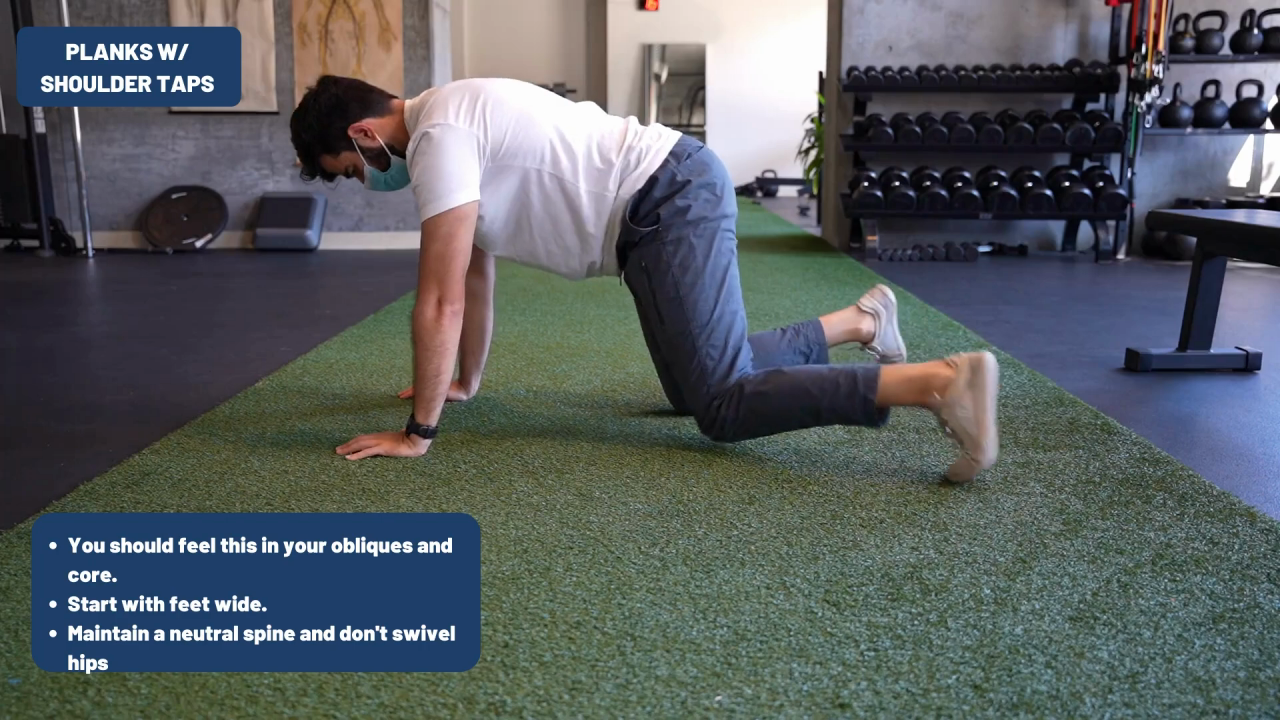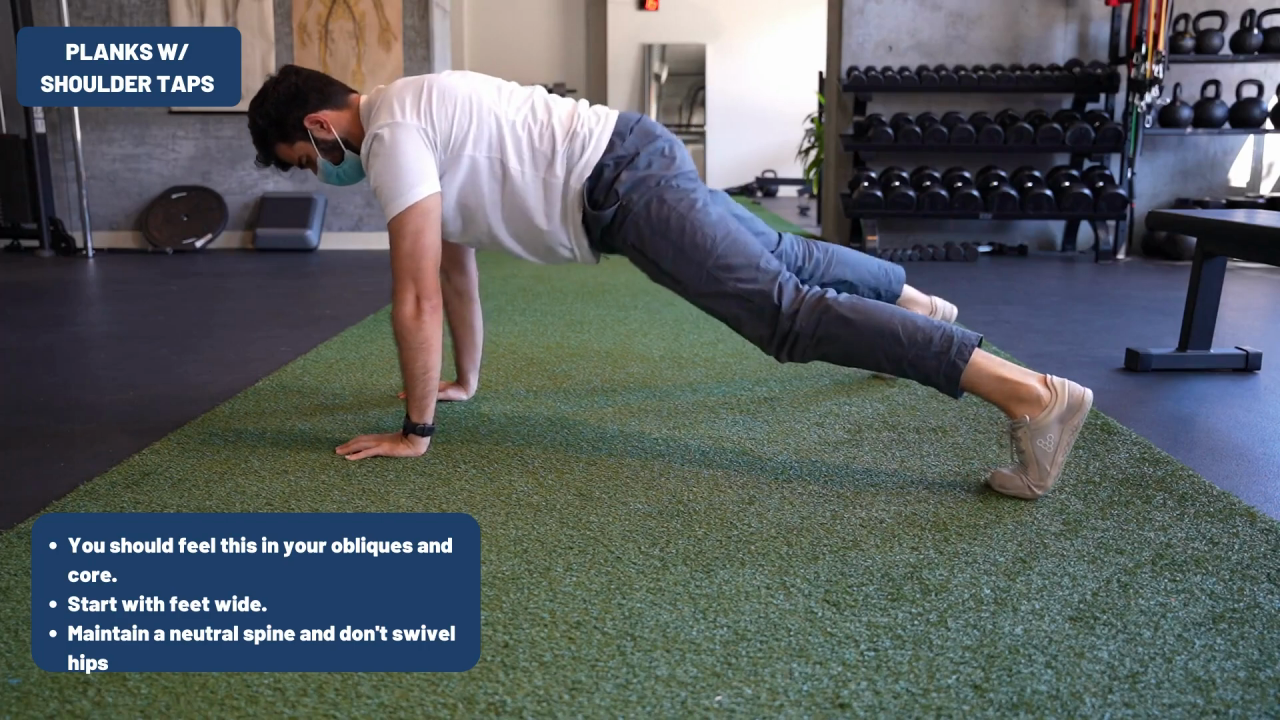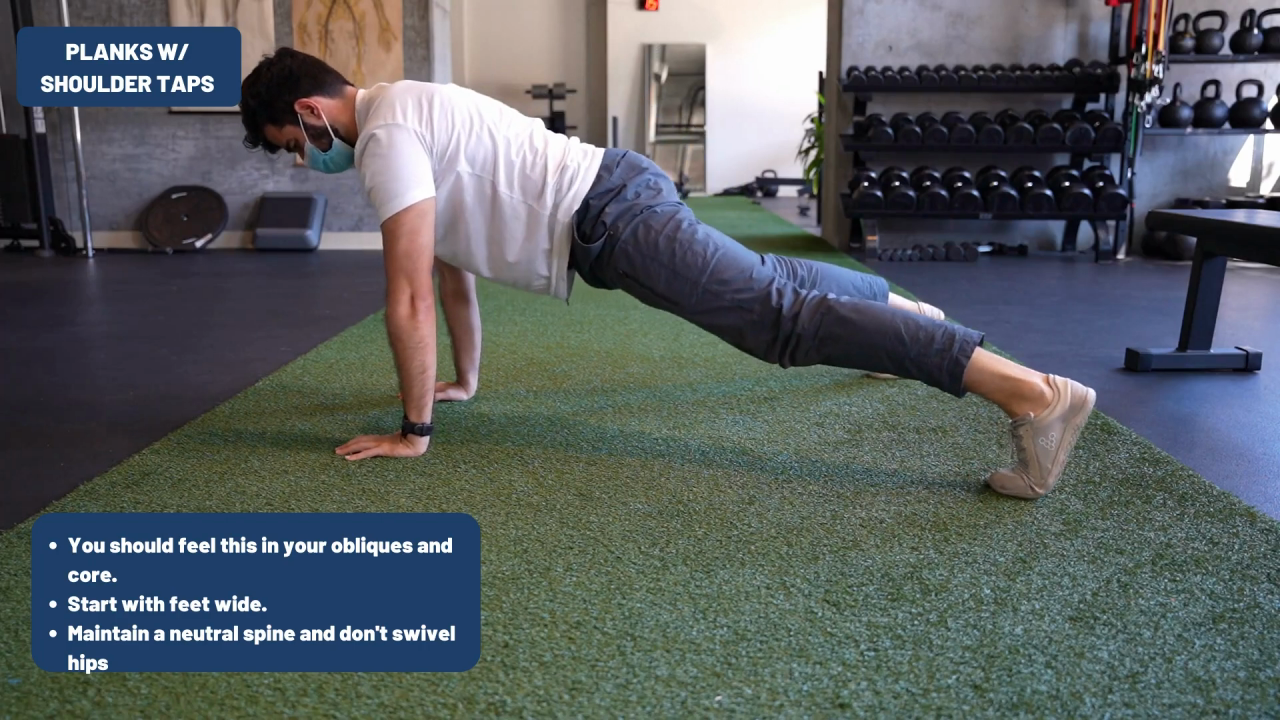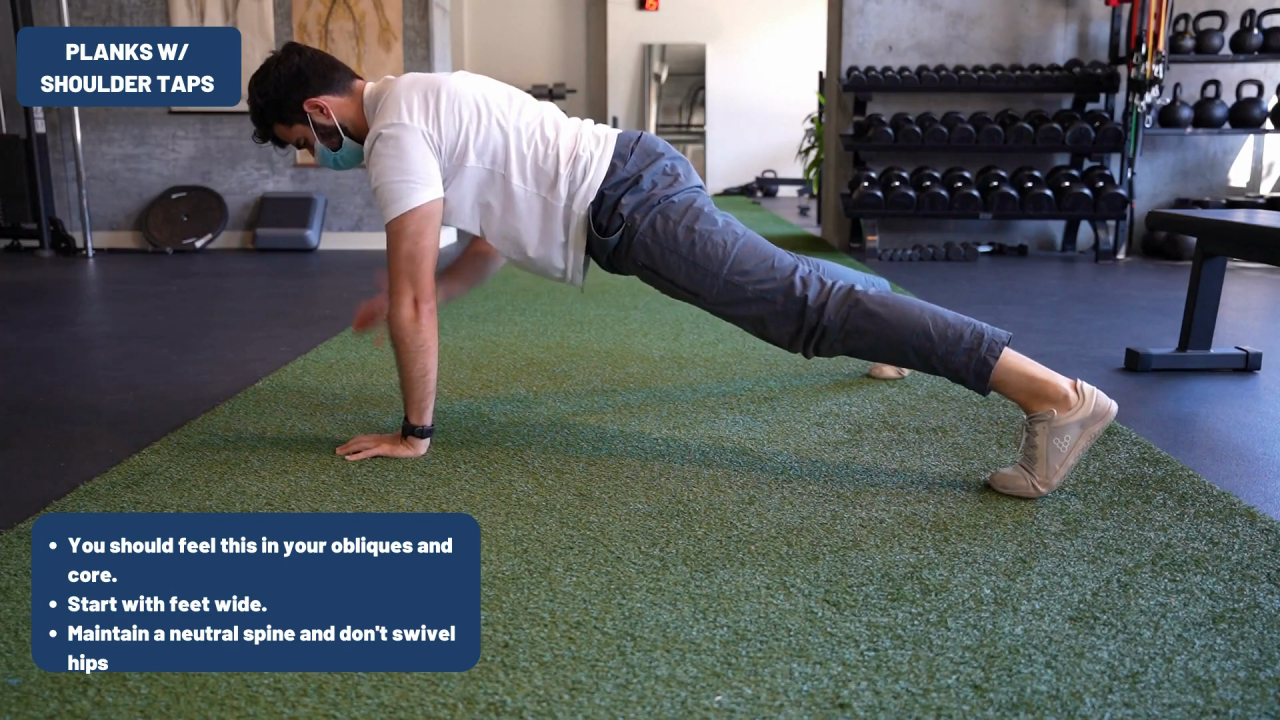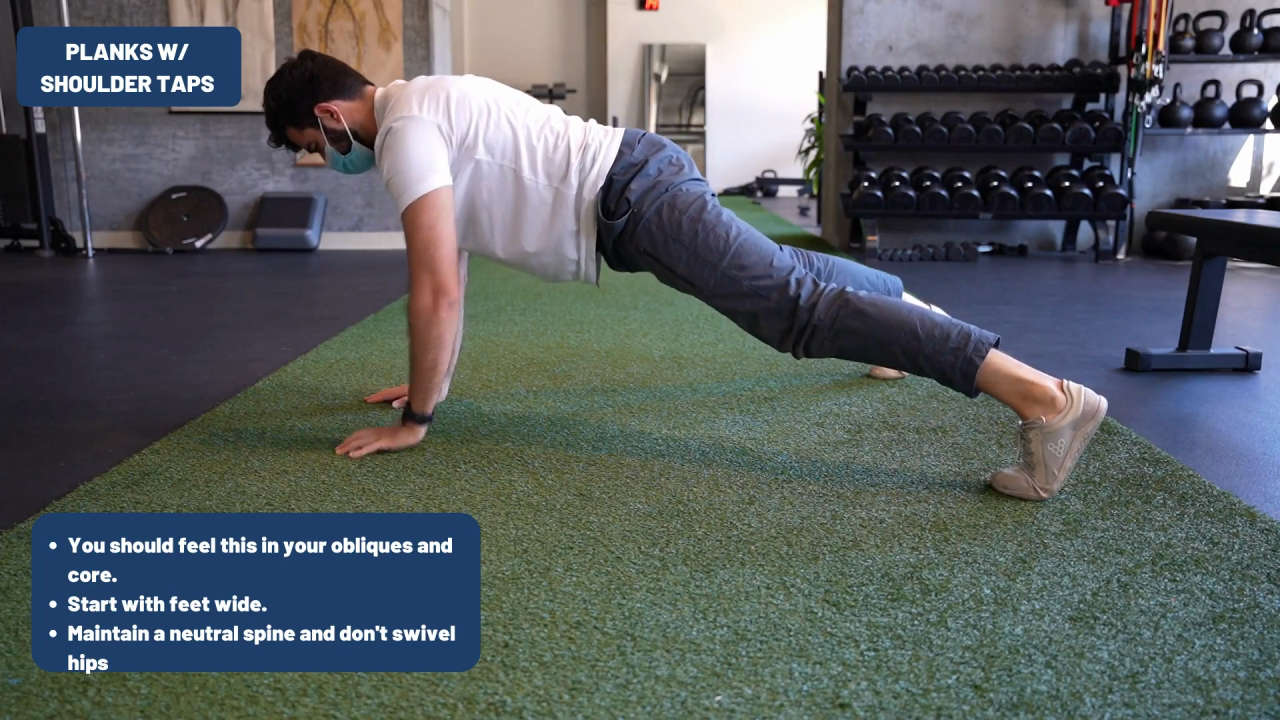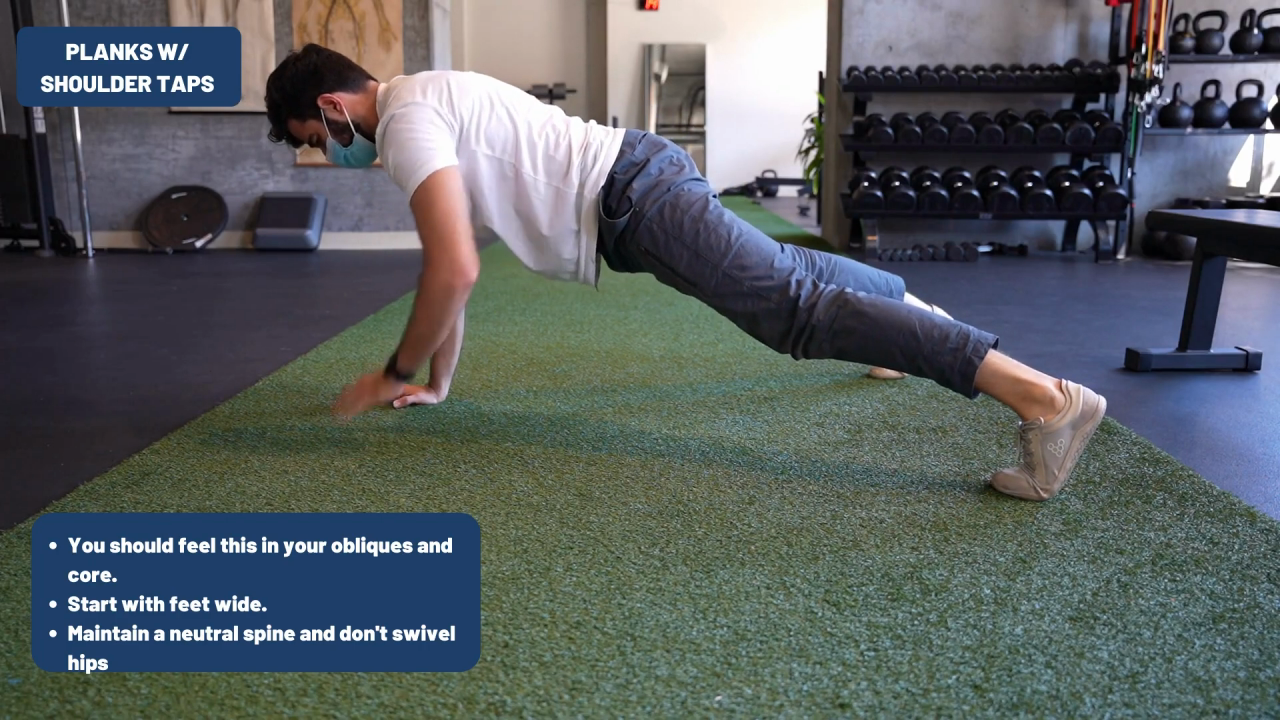
dt=0.5s
person 1, frame 1
left shoulder: (435, 139)
right shoulder: (451, 122)
left elbow: (441, 298)
right elbow: (474, 274)
left wrist: (417, 429)
right wrist: (463, 382)
left hip: (669, 200)
right hip: (674, 192)
left knee: (720, 406)
right knee: (706, 380)
left ankle: (941, 381)
right ankle: (861, 321)
person 1, frame 2
left shoulder: (390, 134)
right shoulder: (412, 115)
left elbow: (418, 294)
right elbow: (455, 259)
left wrist: (414, 428)
right wrist: (463, 378)
left hip: (624, 184)
right hip: (632, 164)
left knee: (781, 310)
right knee: (770, 258)
left ankle: (1031, 396)
right ankle: (921, 306)
person 1, frame 3
left shoulder: (385, 136)
right shoulder: (408, 112)
left elbow: (410, 297)
right elbow: (455, 264)
left wrist: (413, 429)
right wrist: (465, 378)
left hip: (610, 217)
right hip: (619, 195)
left knee: (778, 316)
right knee: (762, 276)
left ankle: (1033, 393)
right ankle: (910, 310)
person 1, frame 4
left shoulder: (393, 136)
right shoulder: (417, 102)
left elbow: (415, 300)
right elbow: (489, 228)
left wrist: (415, 429)
right wrist: (406, 300)
left hip: (629, 206)
right hip: (633, 177)
left knee: (801, 305)
right knee: (780, 276)
left ankle: (1057, 396)
right ankle: (900, 312)
person 1, frame 5
left shoulder: (403, 130)
right shoulder: (423, 112)
left elbow: (434, 287)
right elbow: (454, 272)
left wrist: (416, 418)
right wrist: (435, 381)
left hip: (633, 199)
right hip: (637, 185)
left knee: (793, 306)
right knee: (781, 272)
left ankle: (1043, 396)
right ankle: (907, 305)
person 1, frame 6
left shoulder: (405, 122)
right shoulder: (424, 111)
left elbow: (455, 270)
right elbow: (452, 260)
left wrist: (395, 372)
right wrist: (437, 381)
left hip: (635, 197)
right hip: (639, 188)
left knee: (795, 308)
right knee: (780, 270)
left ankle: (1044, 397)
right ankle: (909, 304)
